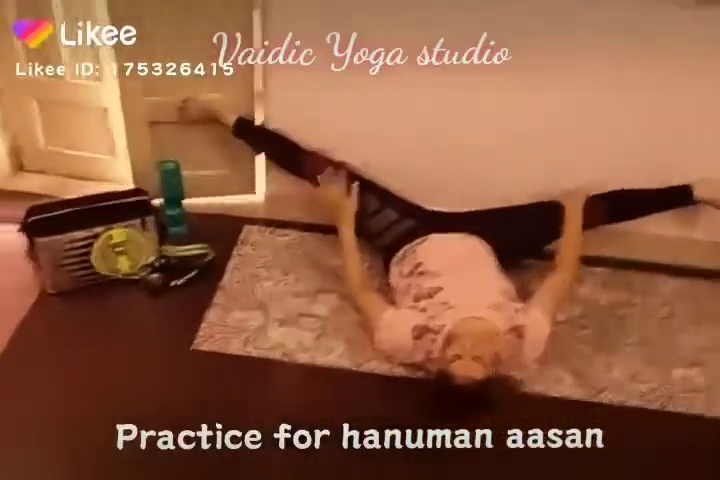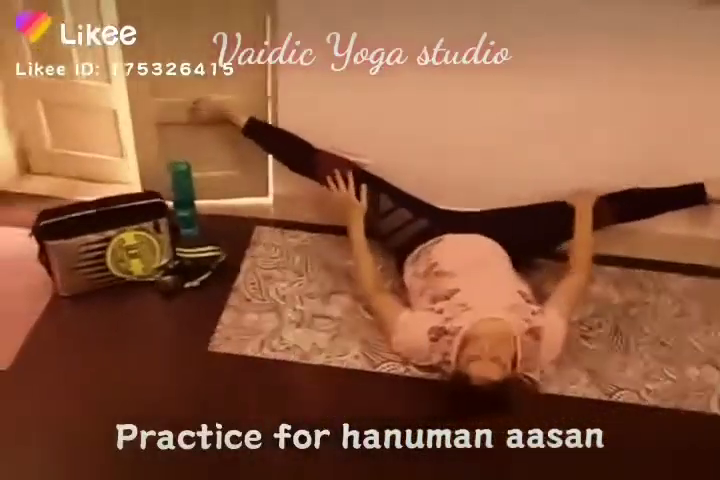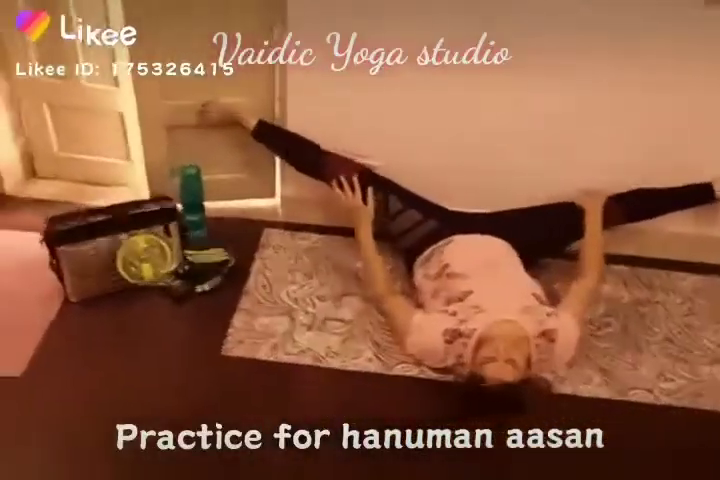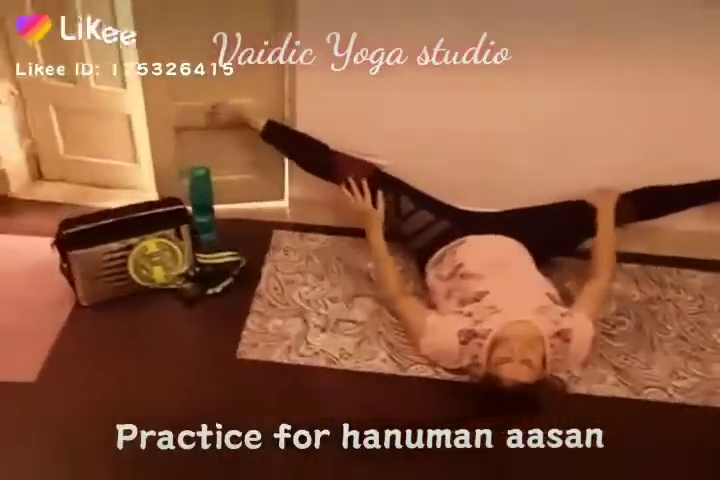
dt=0.1s
person 1, frame 1
left shoulder: (404, 340)
right shoulder: (524, 342)
left elbow: (358, 289)
right elbow: (563, 274)
left wrist: (343, 219)
right wrist: (571, 211)
left hip: (415, 242)
right hip: (476, 242)
left knee: (326, 172)
right knee: (582, 209)
person 1, frame 2
left shoulder: (423, 343)
right shoulder: (544, 343)
left elbow: (373, 292)
right elbow: (578, 277)
left wrist: (354, 220)
right wrist: (585, 214)
left hip: (429, 245)
right hip: (491, 243)
left knee: (340, 174)
person 1, frame 3
left shoulder: (435, 344)
right shoulder: (556, 346)
left elbow: (383, 294)
right elbow: (589, 278)
left wrist: (362, 224)
right wrist: (593, 213)
left hip: (438, 247)
right hip: (499, 244)
left knee: (350, 178)
right knee: (598, 210)
person 1, frame 4
left shoulder: (454, 348)
right shoulder: (573, 344)
left elbow: (397, 297)
right elbow: (600, 281)
left wrist: (373, 229)
right wrist: (607, 217)
left hip: (452, 247)
right hip: (513, 243)
left knee: (362, 179)
